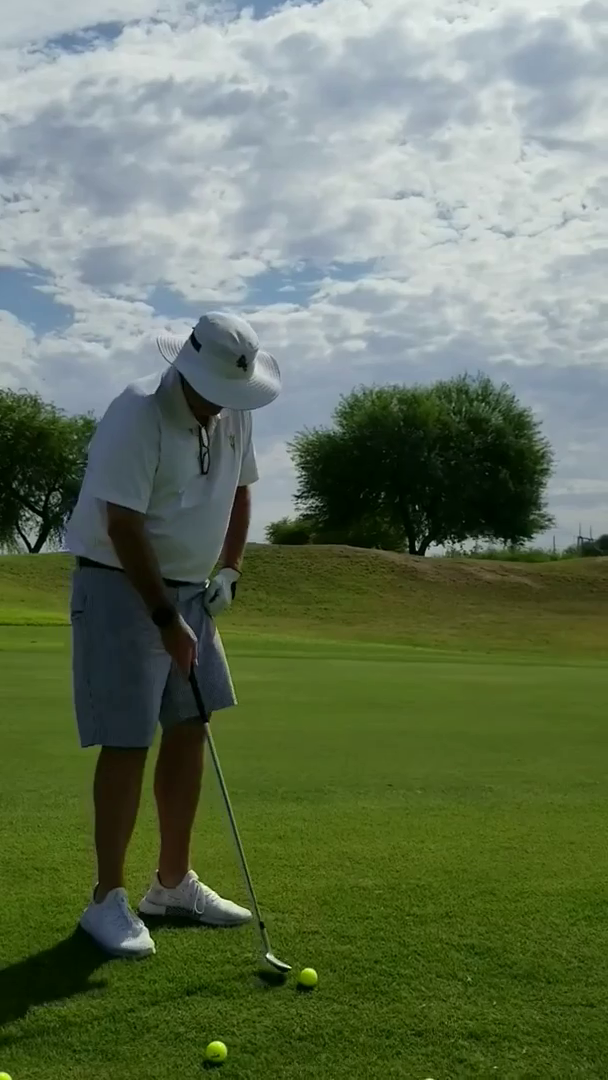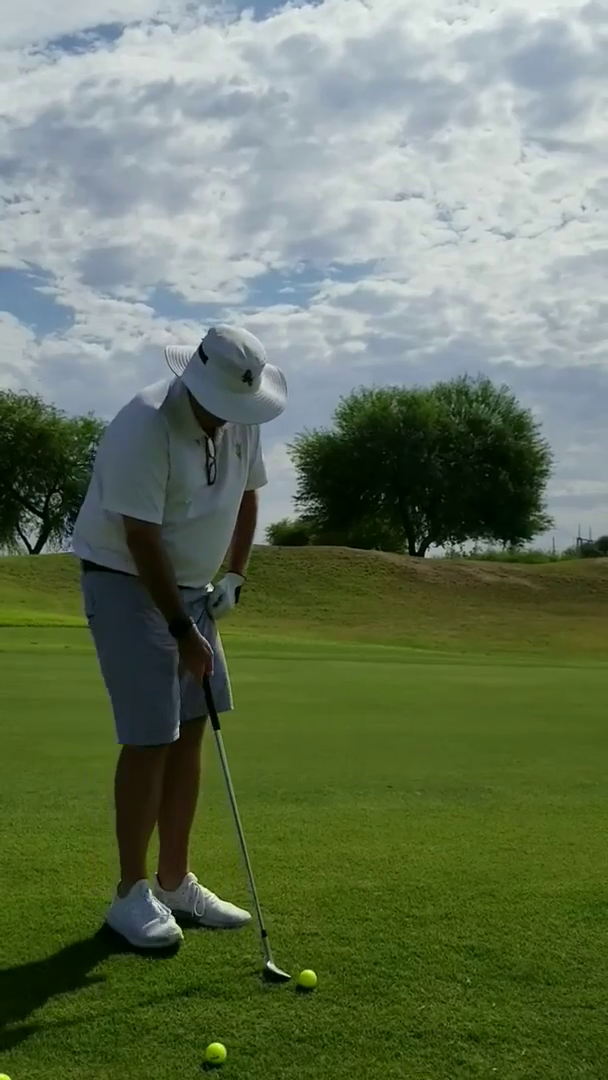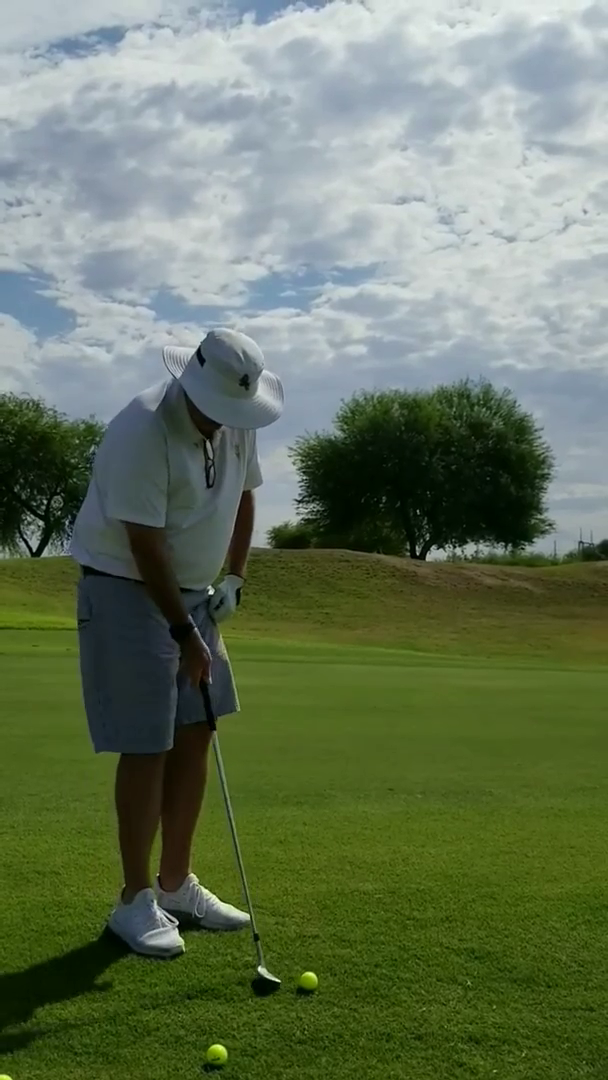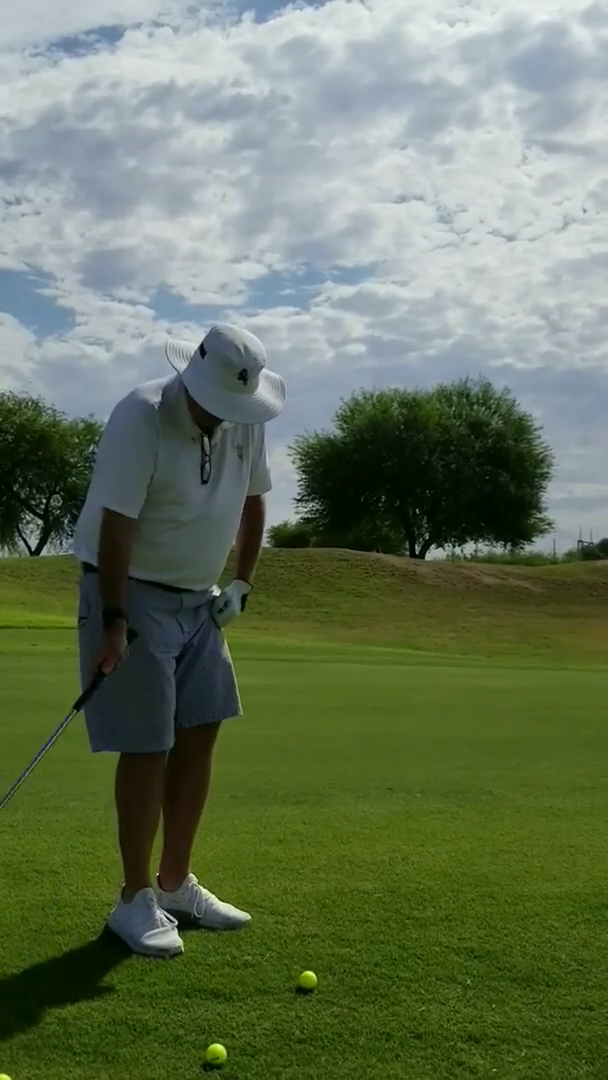
dt=0.3s
person 1, frame 1
left shoulder: (234, 413)
right shoulder: (136, 414)
left elbow: (238, 490)
right elbow: (123, 527)
left wrist: (228, 573)
right wrist: (165, 619)
left hip: (189, 590)
right hip: (121, 588)
left knee: (189, 732)
right knee: (127, 742)
left ankle: (173, 883)
right ankle: (107, 898)
person 1, frame 2
left shoulder: (242, 418)
right shoulder: (144, 425)
left elbow: (246, 494)
right elbow: (143, 540)
left wrist: (233, 578)
right wrist: (184, 631)
left hip: (189, 589)
right hip: (127, 586)
left knee: (188, 734)
right knee: (150, 739)
left ankle: (175, 883)
right ankle: (132, 893)
person 1, frame 3
left shoulder: (237, 421)
right shoulder: (141, 428)
left elbow: (242, 496)
right elbow: (145, 544)
left wrist: (233, 580)
right wrist: (184, 635)
left hip: (191, 593)
right hip: (126, 591)
left knee: (194, 736)
right knee: (147, 747)
left ankle: (176, 885)
right ankle: (136, 899)
person 1, frame 4
left shoulder: (246, 423)
right shoulder: (140, 417)
left elbow: (252, 500)
right elbow: (115, 524)
left wrist: (242, 583)
right wrist: (112, 624)
left hip: (199, 598)
right hip: (133, 595)
left knee: (199, 737)
right knee: (147, 747)
left ankle: (177, 883)
right ankle: (136, 899)
